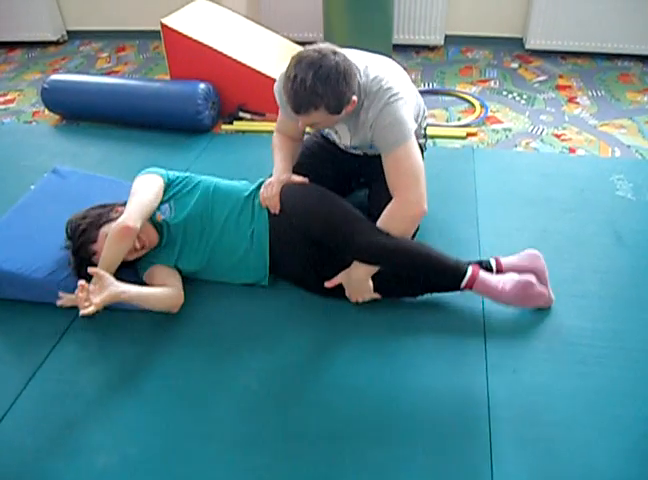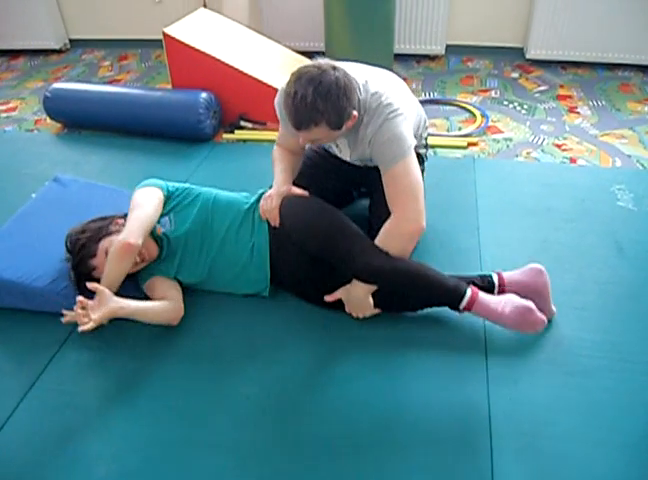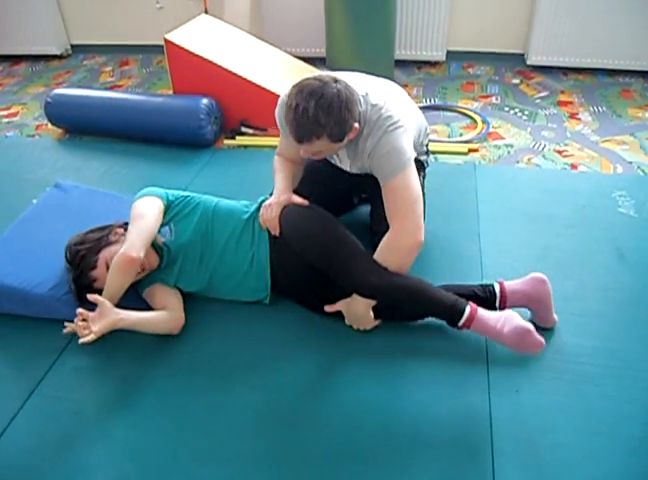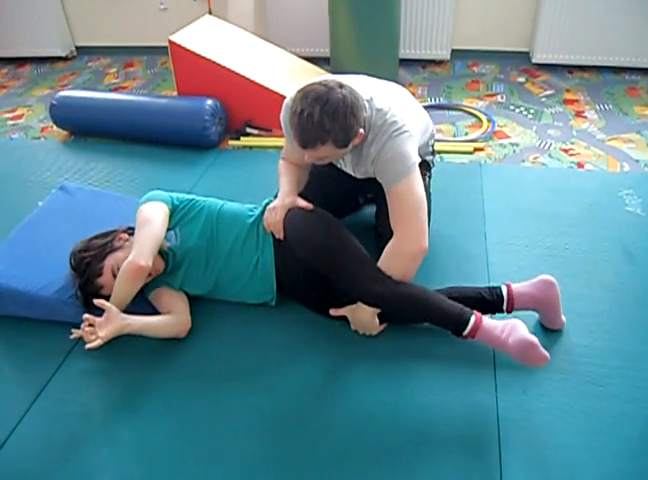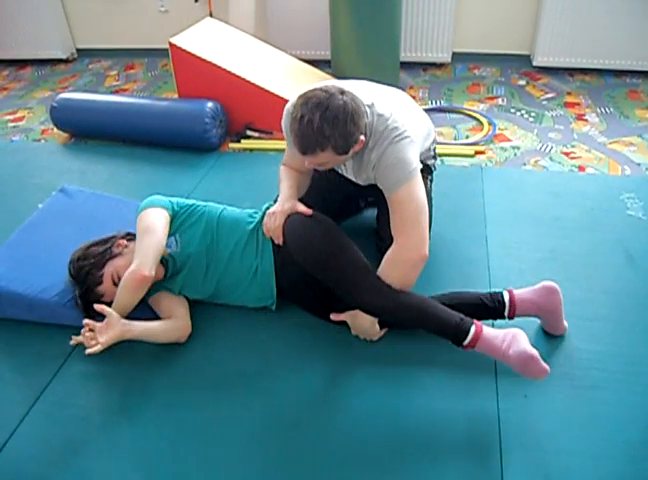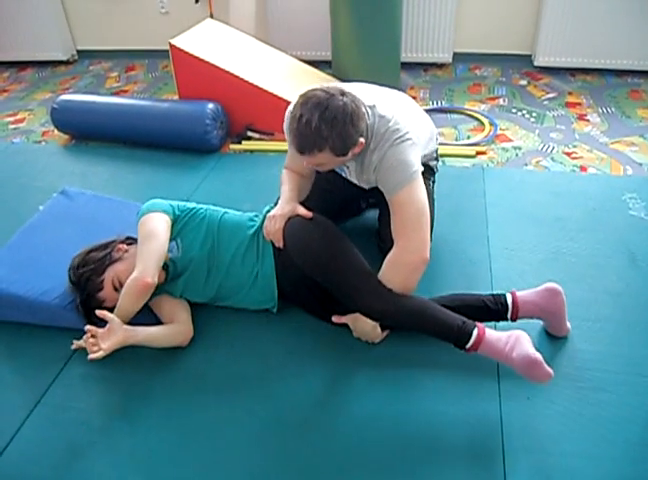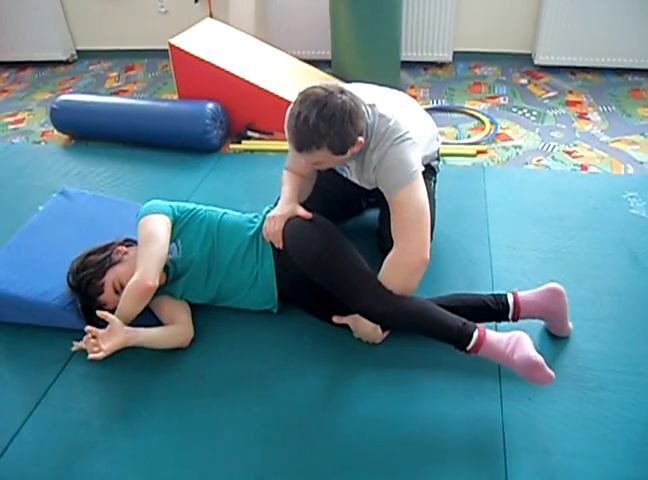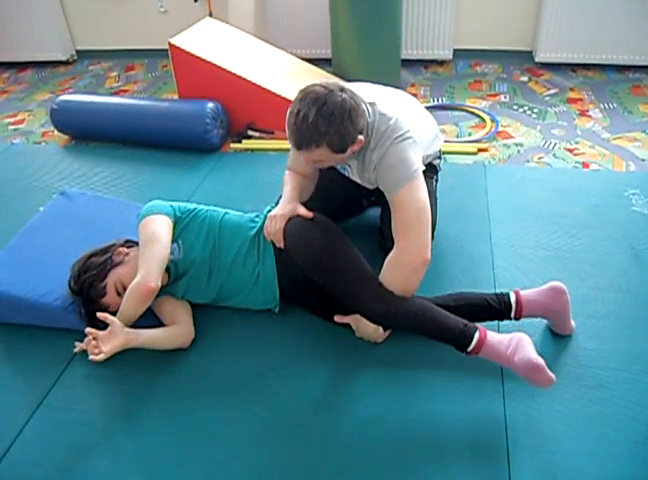
dt=0.1s
person 1, frame 1
left shoulder: (149, 180)
right shoulder: (155, 262)
left elbow: (130, 224)
right elbow: (172, 299)
left wrist: (101, 278)
right wrist: (110, 291)
left hip: (279, 206)
right hip: (279, 260)
left knee: (368, 244)
right knee: (386, 283)
left ankle: (498, 273)
right ankle: (501, 270)
person 1, frame 2
left shoulder: (149, 193)
right shoulder: (155, 275)
left elbow: (131, 240)
right elbow: (171, 311)
left wrist: (103, 294)
right wrist: (111, 307)
left hip: (279, 219)
right hip: (280, 272)
left knee: (367, 264)
right knee: (386, 298)
left ankle: (496, 292)
right ankle: (502, 286)
person 1, frame 3
left shoulder: (147, 201)
right shoulder: (154, 282)
left elbow: (131, 254)
right elbow: (174, 320)
left wrist: (109, 305)
right wrist: (111, 317)
left hip: (280, 228)
right hip: (278, 280)
left knee: (368, 279)
right knee: (379, 308)
left ankle: (497, 305)
right ankle: (505, 296)
person 1, frame 4
left shoulder: (152, 206)
right shoulder: (160, 287)
left elbow: (137, 262)
right elbow: (180, 323)
left wrist: (116, 312)
right wrist: (118, 322)
left hip: (284, 232)
right hip: (284, 282)
left knee: (372, 288)
right knee: (378, 313)
right ankle: (514, 297)
person 1, frame 5
left shoulder: (151, 210)
right shoulder: (163, 289)
left elbow: (141, 271)
right elbow: (179, 327)
left wrist: (117, 314)
right wrist: (120, 327)
left hip: (285, 236)
right hip: (283, 286)
left knee: (372, 296)
right knee: (375, 314)
left ankle: (507, 318)
right ankle: (515, 303)
person 1, frame 6
left shoulder: (153, 216)
right shoulder: (164, 293)
left elbow: (142, 278)
right elbow: (180, 332)
left wrist: (120, 319)
right wrist: (122, 333)
left hip: (286, 239)
right hip: (284, 289)
left knee: (373, 300)
right knee: (376, 317)
left ankle: (505, 324)
right ankle: (519, 305)
person 1, frame 7
left shoulder: (151, 215)
right shoulder: (166, 294)
left elbow: (146, 280)
right elbow: (182, 332)
left wrist: (121, 324)
right wrist: (123, 336)
left hip: (287, 240)
right hip: (284, 290)
left knee: (374, 301)
right knee: (381, 318)
right ankle: (520, 305)
person 1, frame 8
left shoulder: (153, 217)
right shoulder: (167, 295)
left elbow: (147, 282)
right elbow: (182, 333)
left wrist: (122, 326)
right wrist: (123, 336)
left hip: (287, 239)
right hip: (286, 289)
left knee: (374, 302)
right knee: (375, 316)
left ankle: (511, 320)
right ankle: (522, 303)
person 2, frame 1
left shoulder: (389, 102)
right shoulder: (295, 83)
left elbow: (413, 205)
right elbow: (286, 134)
left wrist: (360, 271)
right wrist: (280, 174)
left hip: (387, 150)
right hip: (337, 151)
person 2, frame 2
left shoulder: (386, 119)
right shoulder: (293, 95)
left elbow: (412, 223)
right elbow: (286, 148)
right wrist: (280, 186)
left hip: (394, 149)
right hip: (336, 155)
right knee: (280, 211)
right ankle: (356, 190)
person 2, frame 3
left shoulder: (388, 131)
right shoulder: (292, 106)
left elbow: (410, 236)
right elbow: (287, 156)
left wrist: (362, 301)
right wrist: (281, 193)
left hip: (402, 160)
right hip: (337, 162)
left knee: (394, 253)
right knee: (276, 223)
right ankle: (357, 196)
person 2, frame 4
left shoulder: (392, 136)
right shoulder: (297, 108)
left elbow: (414, 243)
right elbow: (291, 161)
right wrist: (286, 196)
left knee: (400, 255)
right ankle: (365, 196)
person 2, frame 5
left shoulder: (394, 143)
right shoulder: (298, 114)
left elbow: (415, 250)
right elbow: (293, 168)
right wrist: (285, 200)
left hip: (409, 161)
right hip: (344, 169)
left knee: (403, 257)
right knee: (284, 223)
right ankle: (366, 198)
person 2, frame 6
left shoulder: (395, 144)
right shoulder: (300, 116)
left elbow: (415, 253)
right elbow: (296, 170)
right wrist: (286, 203)
left hip: (412, 163)
right hip: (345, 170)
left knee: (404, 259)
right knee: (287, 225)
person 2, frame 7
left shoulder: (396, 144)
right shoulder: (302, 119)
left elbow: (416, 254)
right elbow: (297, 172)
right wrist: (287, 203)
left hip: (412, 163)
left knee: (406, 259)
right knee: (287, 225)
person 2, frame 8
left shoulder: (397, 143)
right shoulder: (303, 119)
left elbow: (417, 253)
right elbow: (299, 171)
right wrist: (288, 202)
left hip: (415, 162)
left knee: (406, 256)
right knee: (290, 225)
